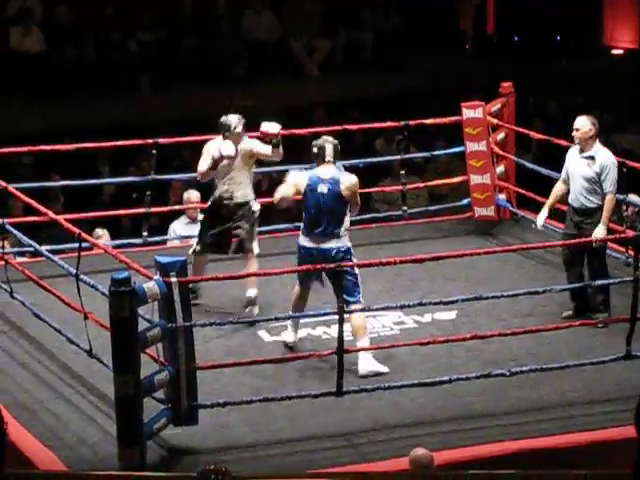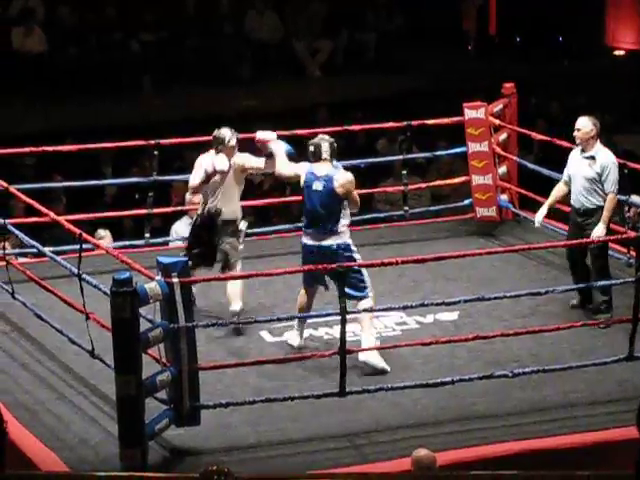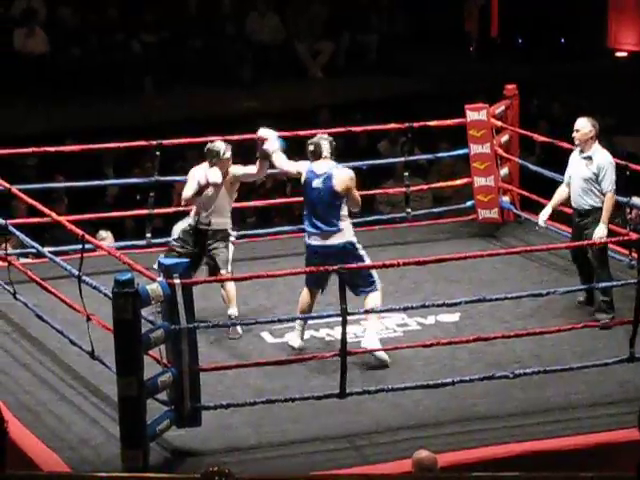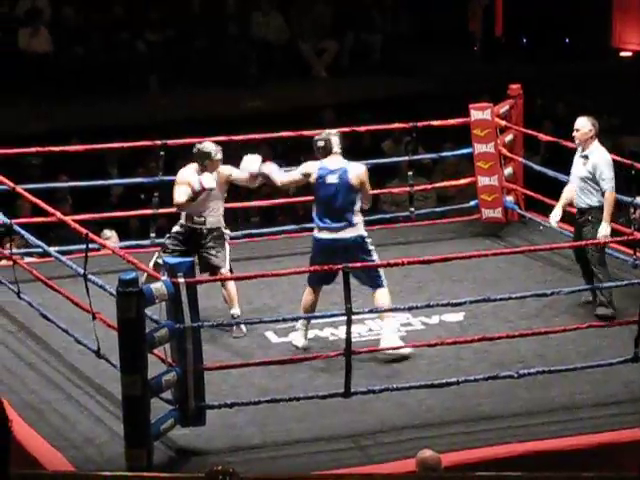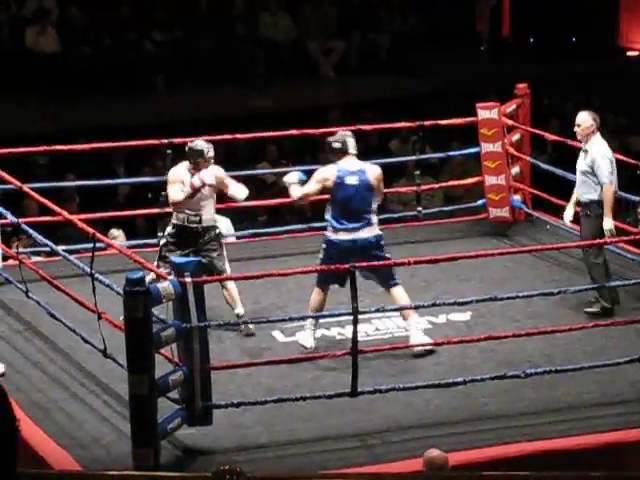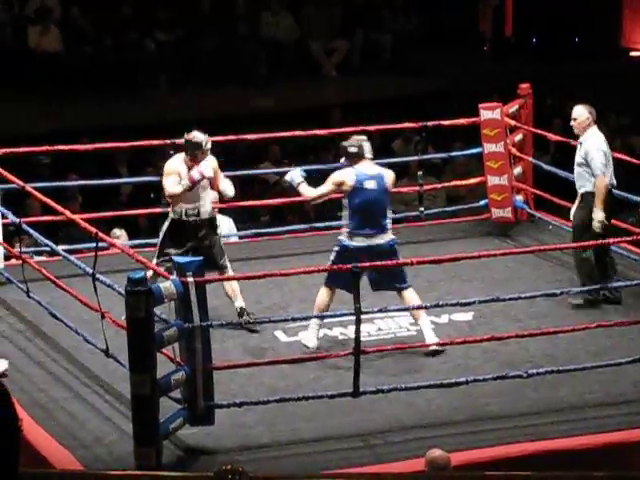
dt=0.1s
person 1, frame 1
left shoulder: (303, 178)
right shoulder: (349, 180)
left elbow: (279, 199)
right elbow: (355, 209)
left wrist: (288, 182)
left hip: (308, 247)
right hip: (337, 249)
left knee: (303, 286)
right knee: (354, 303)
left ankle: (292, 332)
right ankle: (365, 359)
person 1, frame 2
left shoulder: (304, 171)
right shoulder: (345, 177)
left elbow: (280, 169)
right elbow: (355, 207)
left wrist: (276, 145)
left hip: (311, 245)
right hip: (338, 246)
left knee: (309, 289)
right knee: (364, 295)
left ankle: (296, 334)
right ankle: (368, 346)
person 1, frame 3
left shoulder: (304, 170)
right shoulder: (345, 175)
left elbow: (280, 163)
right elbow: (356, 206)
left wrist: (272, 143)
left hip: (315, 245)
right hip: (343, 244)
left knee: (311, 289)
right knee: (371, 288)
left ankle: (297, 336)
right ankle: (371, 338)
person 1, frame 4
left shoulder: (311, 169)
right shoulder: (358, 170)
left elbow: (283, 180)
right elbow: (366, 202)
left wrist: (269, 170)
left hip: (323, 240)
right hip: (353, 238)
left knee: (314, 286)
right knee: (378, 285)
left ankle: (301, 335)
right ankle: (389, 336)
person 1, frame 5
left shoulder: (328, 173)
right shoulder: (374, 171)
left elbow: (299, 196)
left wrist: (291, 182)
left hip: (338, 241)
right hip: (369, 239)
left knee: (322, 285)
right knee: (392, 284)
left ankle: (308, 334)
right ankle: (417, 334)
person 1, frame 6
left shoulder: (344, 176)
right shoulder: (388, 175)
left elbow: (313, 196)
left wrist: (298, 180)
left hip: (352, 245)
right hip: (383, 244)
left knee: (329, 286)
right knee: (405, 288)
left ankle: (312, 334)
right ankle: (430, 337)
person 2, frame 1
left shoulder: (605, 159)
right shoulder: (572, 153)
left elbow: (610, 195)
right elbow: (563, 184)
left wrist: (603, 226)
right wrist: (546, 208)
left hip: (594, 217)
right hip: (574, 214)
left knee: (597, 266)
right knee: (570, 261)
left ankle: (601, 310)
right ankle: (580, 306)
person 2, frame 2
left shoulder: (606, 159)
right shoulder: (574, 154)
left elbow: (611, 195)
right elbow: (564, 184)
left wrist: (602, 225)
right wrist: (546, 206)
left hip: (595, 216)
right hip: (576, 214)
left knee: (598, 263)
right knee: (574, 259)
left ankle: (604, 309)
right ankle: (585, 297)
person 2, frame 3
left shoulder: (603, 159)
right shoulder: (575, 156)
left elbow: (610, 195)
right elbow: (566, 186)
left wrist: (603, 225)
right wrist: (549, 207)
left hip: (594, 217)
right hip: (578, 215)
left knee: (599, 263)
right knee: (578, 258)
left ankle: (605, 309)
right ankle: (590, 295)
person 2, frame 4
left shoulder: (599, 157)
right shoulder: (580, 155)
left elbow: (609, 192)
right elbow: (572, 185)
left wrist: (606, 223)
right wrist: (559, 207)
left hip: (594, 214)
right hip: (584, 213)
left knee: (596, 260)
right knee: (582, 256)
left ankle: (606, 306)
right ankle: (596, 295)
person 2, frame 5
left shoulder: (599, 151)
right shoulder: (586, 149)
left elbow: (609, 186)
left wrist: (608, 217)
right wrist: (571, 205)
left hip: (596, 209)
right hip: (588, 207)
left knee: (593, 253)
right knee: (593, 252)
left ankle: (606, 300)
right ankle: (605, 294)
person 2, frame 6
left shoulder: (592, 142)
right shoulder: (589, 140)
left elbow: (601, 178)
left wrist: (598, 209)
right wrist: (578, 201)
left hip: (593, 200)
right hip: (599, 199)
left knee: (580, 246)
right knee: (601, 245)
left ankle: (590, 293)
right ankle: (611, 291)
person 3, frame 1
left shoulder: (249, 145)
right shoulder: (212, 146)
left elbow: (276, 156)
right elbow: (202, 176)
left wrist: (275, 141)
right wrist: (216, 161)
left hip: (243, 204)
right hip: (219, 203)
left knee: (249, 251)
right knee: (200, 250)
left ankle: (251, 297)
right ankle: (193, 290)
person 3, frame 2
left shoulder: (241, 159)
right shoulder: (203, 160)
left elbow: (266, 167)
right elbow: (193, 189)
right wrist: (209, 174)
left hip: (230, 222)
right hip: (206, 218)
left knee: (231, 267)
right knee: (187, 263)
left ankle: (235, 313)
person 3, frame 3
left shoulder: (233, 172)
right shoulder: (197, 172)
left elbow: (258, 174)
right elbow: (186, 201)
left wrist: (264, 158)
right wrist: (201, 186)
left hip: (220, 231)
right hip: (195, 228)
left knee: (223, 273)
left ankle: (233, 318)
person 3, frame 4
left shoulder: (225, 172)
right shoulder: (185, 174)
left elbow: (252, 182)
right elbow: (179, 205)
left wrist: (254, 172)
right wrist: (197, 191)
left hip: (213, 230)
right hip: (187, 229)
left knee: (223, 272)
left ankle: (237, 318)
person 3, frame 5
left shoulder: (215, 172)
right shoulder: (177, 173)
left elbow: (230, 188)
right elbow: (175, 203)
left wrist: (239, 191)
right wrist: (193, 188)
left hip: (208, 229)
right hip: (180, 229)
left knee: (223, 274)
left ankle: (241, 317)
person 3, frame 6
left shoulder: (210, 162)
right shoulder: (174, 165)
left elbow: (217, 183)
right elbow: (171, 195)
left wrist: (224, 188)
right wrist: (192, 180)
left hip: (205, 221)
right hip: (179, 223)
left knee: (223, 268)
right knee: (159, 268)
left ankle: (242, 312)
